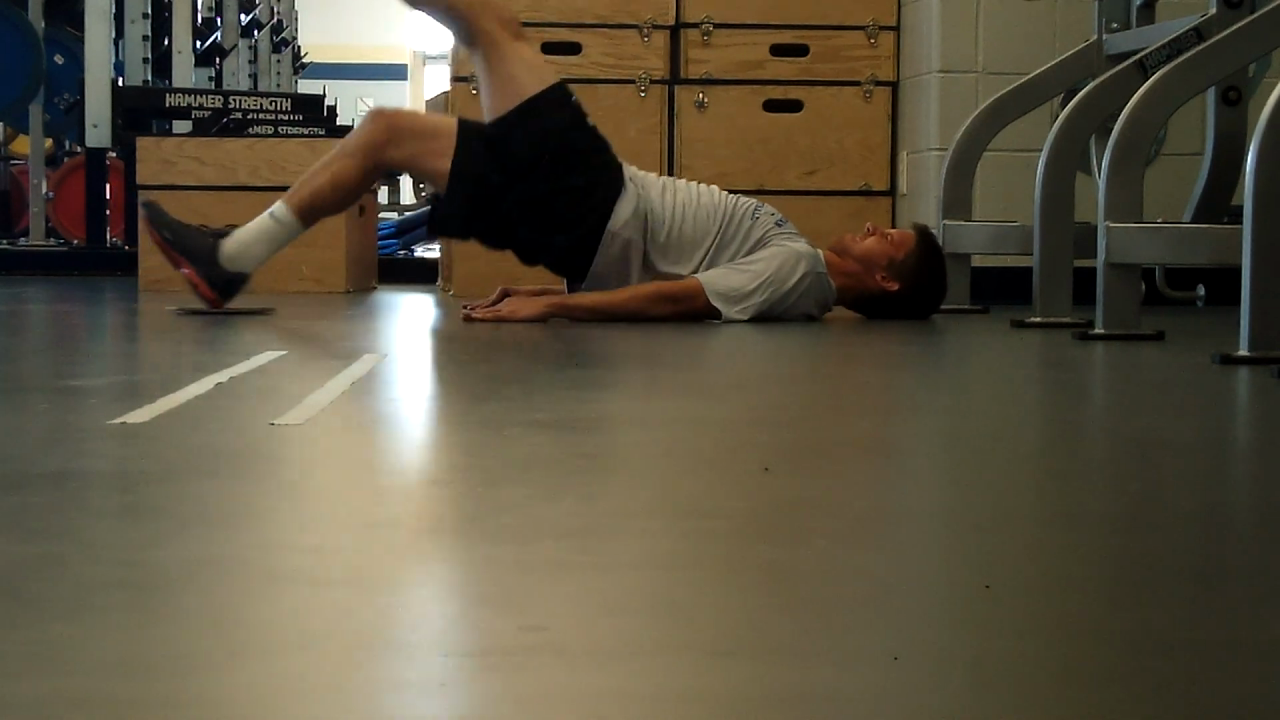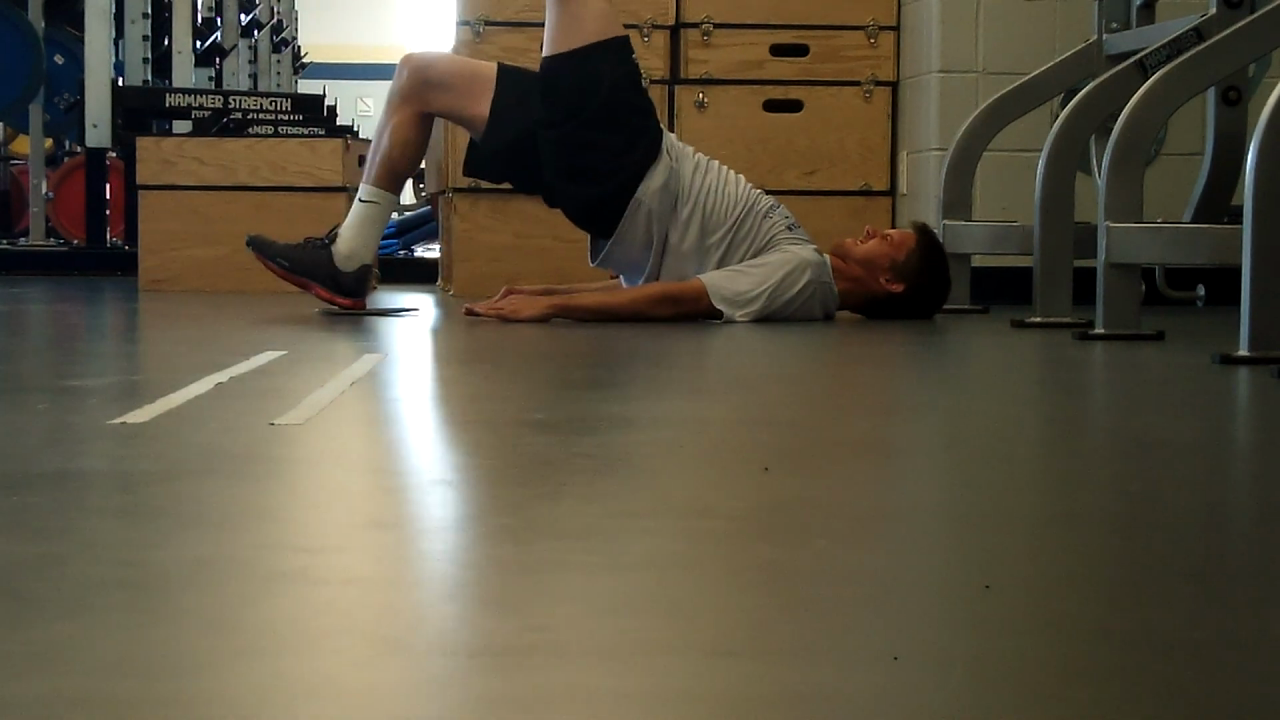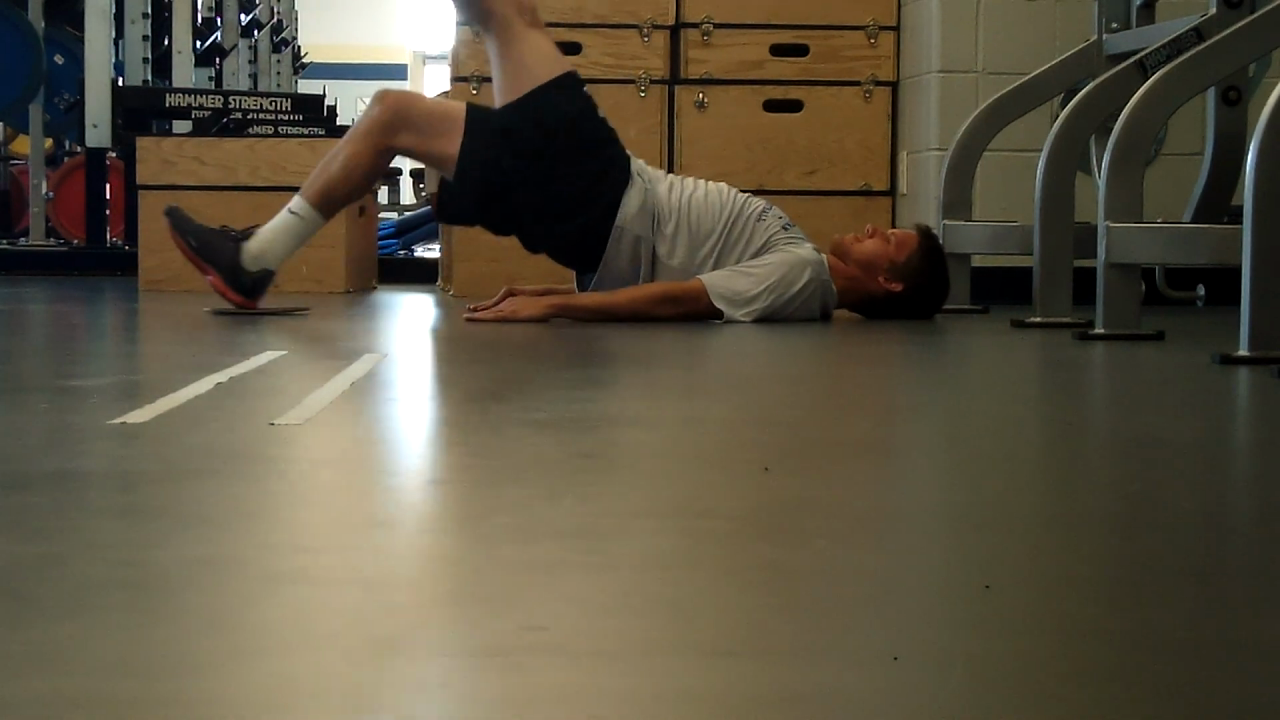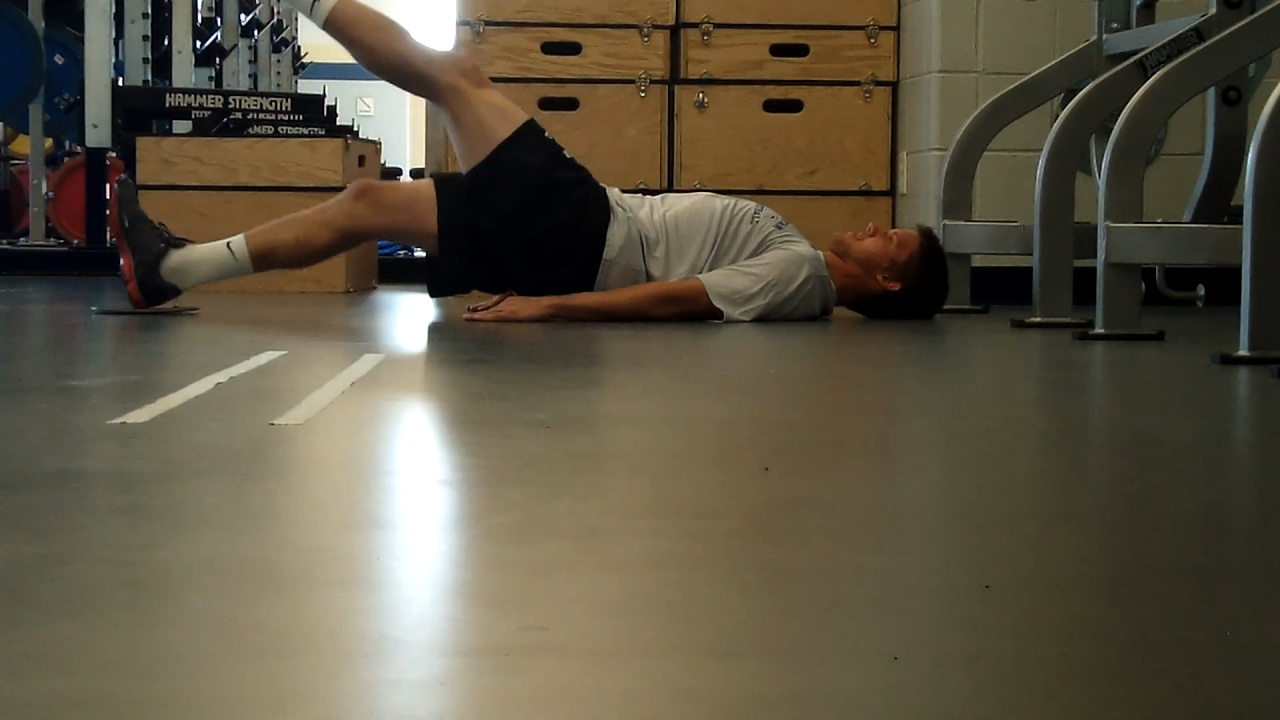
dt=0.5s
person 1, frame 1
left shoulder: (799, 272)
right shoulder: (795, 267)
left elbow: (677, 299)
left wrist: (550, 306)
right wrist: (546, 283)
left hip: (596, 214)
right hip: (598, 217)
right knee: (384, 130)
right ankle: (231, 259)
person 1, frame 2
left shoulder: (803, 277)
right shoulder: (798, 266)
left elbow: (681, 302)
left wrist: (555, 305)
right knee: (417, 78)
right ankle: (350, 257)
person 1, frame 3
left shoulder: (802, 275)
right shoulder: (798, 267)
left elbow: (678, 300)
left wrist: (552, 306)
right wrist: (558, 289)
left hip: (600, 204)
right hip: (604, 205)
right knee: (394, 111)
right ankle: (260, 258)
person 1, frame 4
left shoulder: (798, 273)
right shoulder: (793, 262)
left elbow: (677, 299)
left wrist: (549, 306)
left hip: (582, 241)
right hip: (590, 231)
left knee: (457, 77)
right knee: (366, 203)
right ankle: (169, 269)
